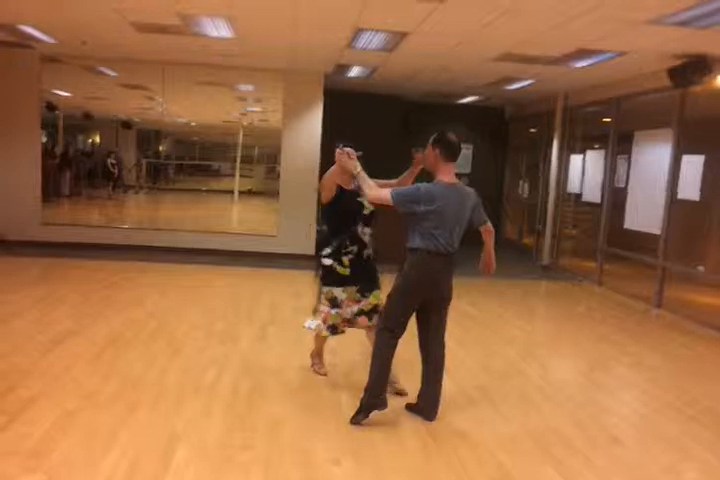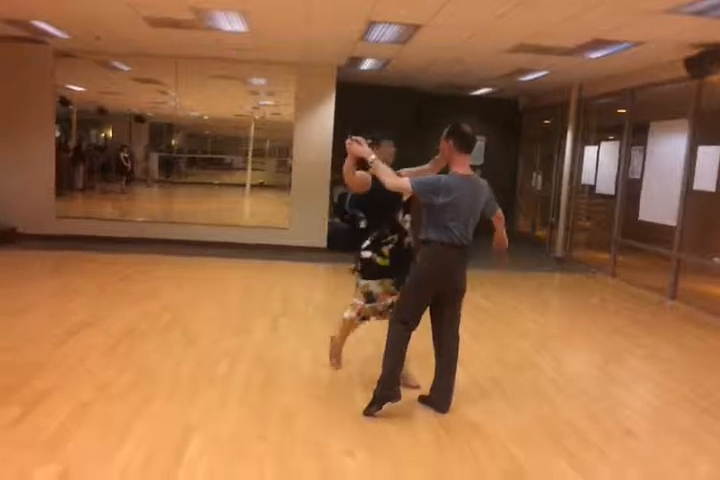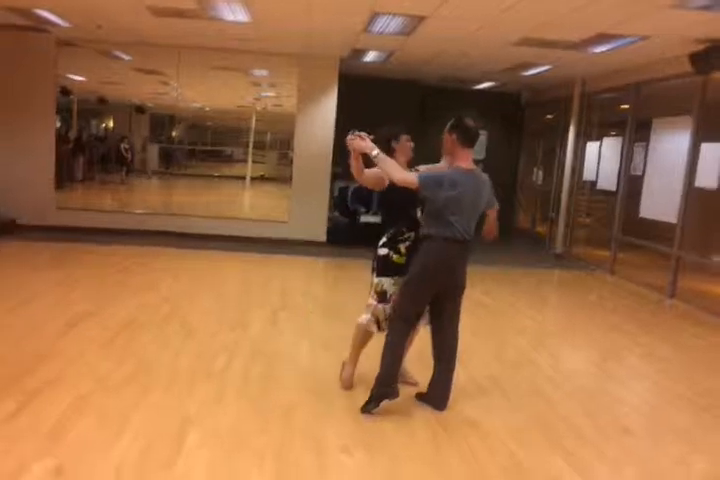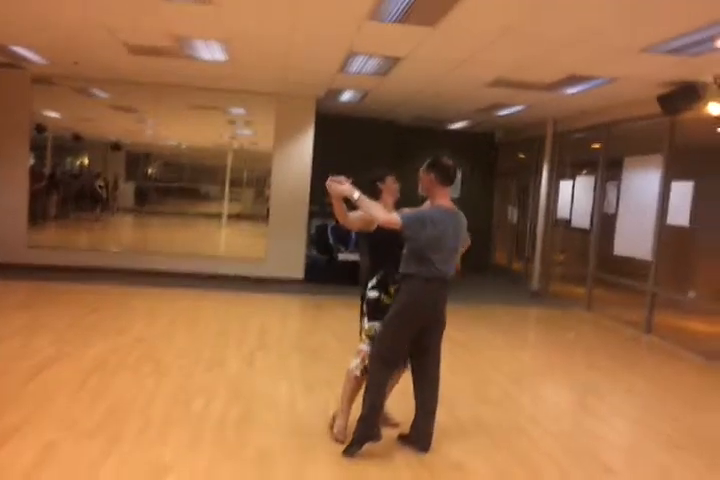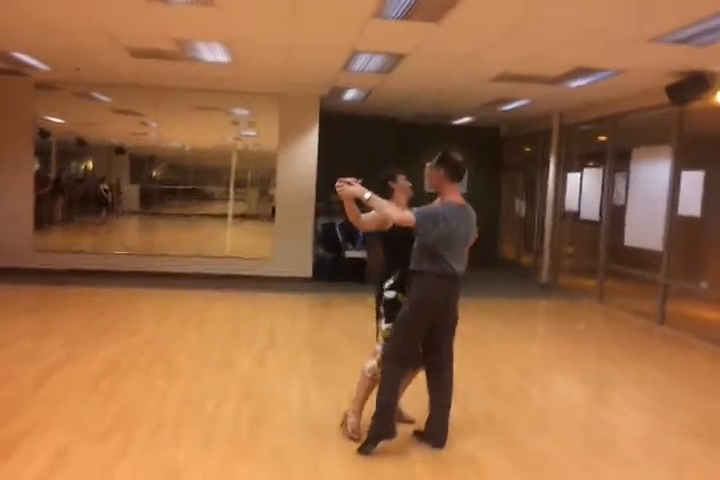
dt=0.2s
person 1, frame 1
left shoulder: (426, 193)
right shoulder: (468, 195)
left elbow: (375, 195)
right elbow: (487, 228)
left wrist: (354, 168)
right wrist: (489, 256)
left hip: (419, 266)
right hip: (444, 270)
left knee: (388, 329)
right knee: (433, 339)
left ankle: (374, 398)
right ankle: (428, 405)
person 1, frame 2
left shoulder: (442, 184)
right shoulder: (481, 187)
left elbow: (394, 183)
right elbow: (498, 216)
left wrist: (368, 155)
right wrist: (501, 238)
left hip: (433, 258)
right hip: (458, 261)
left knee: (402, 321)
right knee: (447, 331)
left ankle: (388, 390)
right ankle: (441, 397)
person 1, frame 3
left shoulder: (446, 178)
right shoulder: (482, 181)
left elbow: (402, 177)
right elbow: (492, 209)
left wrist: (372, 150)
right wrist: (490, 226)
left hip: (434, 253)
right hip: (459, 257)
left knee: (401, 318)
right knee: (446, 327)
left ankle: (385, 387)
right ankle: (439, 394)
person 1, frame 4
left shoulder: (427, 217)
right shoulder: (459, 219)
left elbow: (386, 219)
left wrist: (352, 193)
left hip: (415, 292)
right hip: (438, 295)
left knee: (382, 359)
right knee: (427, 367)
left ankle: (367, 430)
right ankle: (421, 436)
person 1, frame 5
left shoulder: (439, 213)
right shoulder: (468, 213)
left elbow: (399, 217)
left wrist: (364, 194)
left hip: (427, 289)
right hip: (450, 291)
left knee: (395, 356)
right knee: (440, 362)
left ankle: (382, 427)
right ankle: (436, 431)
person 2, frame 1
right shoulder: (331, 187)
left elbow: (398, 186)
right elbow: (326, 180)
left wrist: (415, 169)
right wrist: (340, 164)
left hip: (363, 261)
right hip: (335, 262)
left knee: (374, 316)
right knee: (329, 313)
left ankle: (384, 374)
right ankle: (317, 354)
person 2, frame 2
left shoulder: (400, 176)
right shoulder: (365, 179)
left elbow: (431, 169)
right elbow: (349, 177)
right wrist: (353, 155)
left hip: (401, 253)
right hip: (374, 253)
right knee: (362, 306)
left ankle: (398, 367)
right ankle: (338, 342)
person 2, frame 3
right shoulder: (383, 175)
right elbow: (360, 176)
right wrist: (356, 152)
left hip: (416, 251)
right hip: (391, 251)
right knee: (377, 311)
right ankle: (350, 363)
person 2, frame 4
right shoulder: (370, 216)
right elbow: (346, 220)
right wrist: (336, 197)
right hip: (378, 294)
right knee: (368, 356)
right ankle: (341, 416)
person 2, frame 5
right shoulder: (385, 214)
right elbow: (360, 221)
right wrist: (348, 198)
right hip: (393, 294)
right knee: (385, 356)
right ankle: (354, 414)
